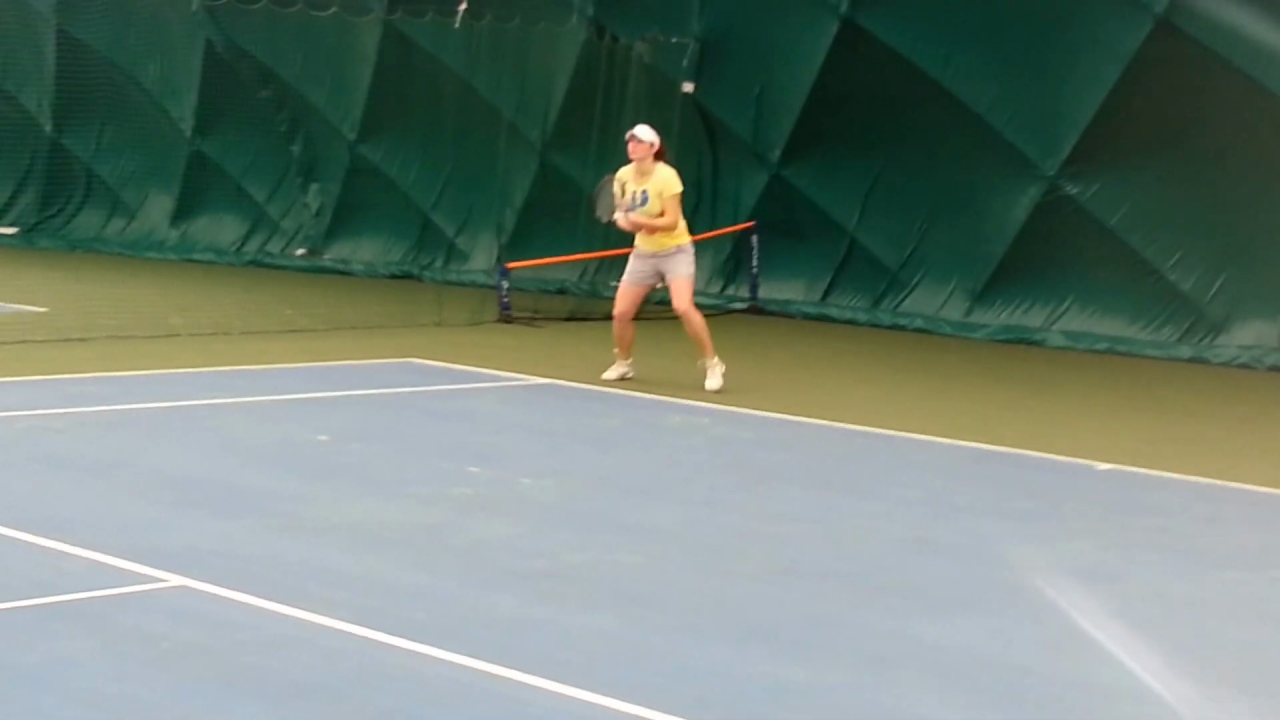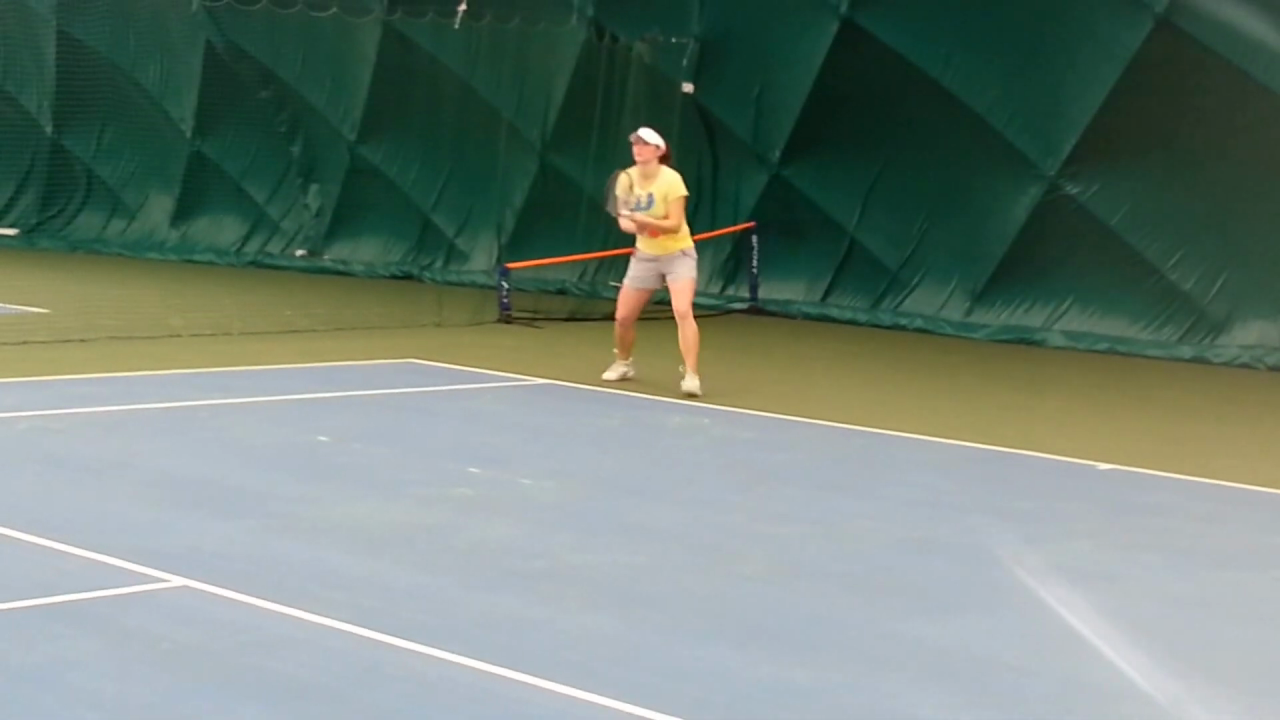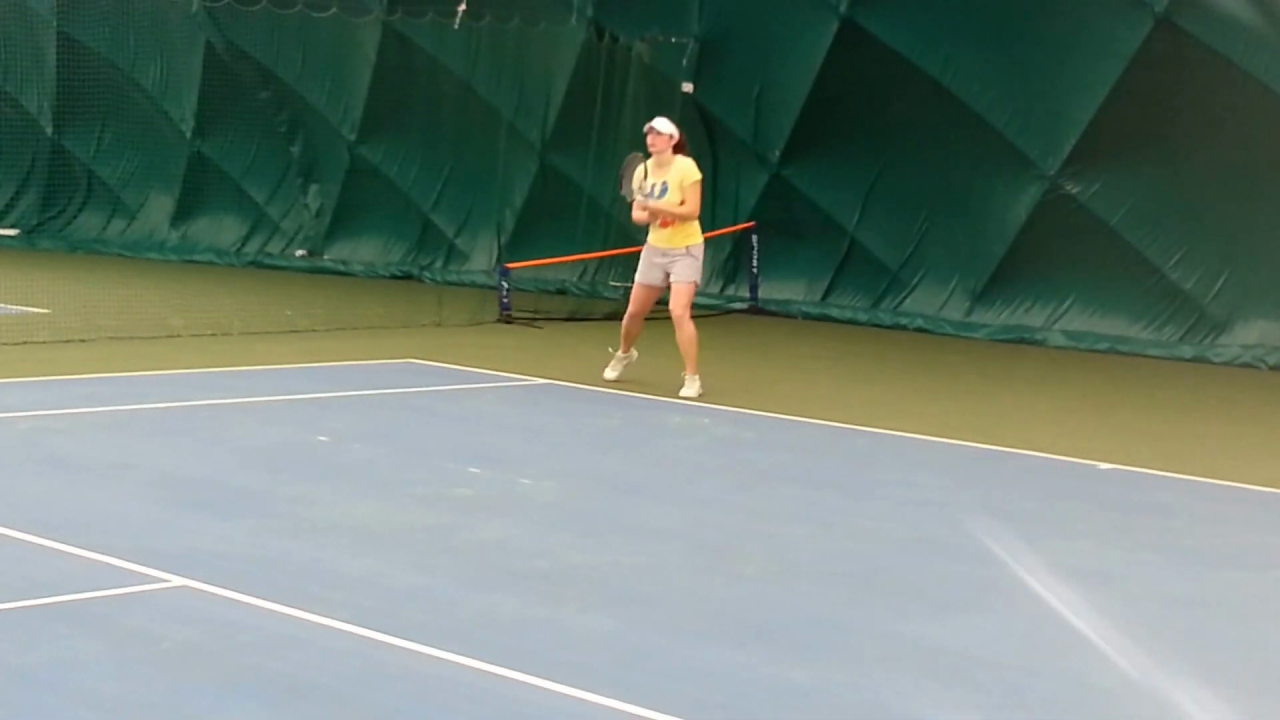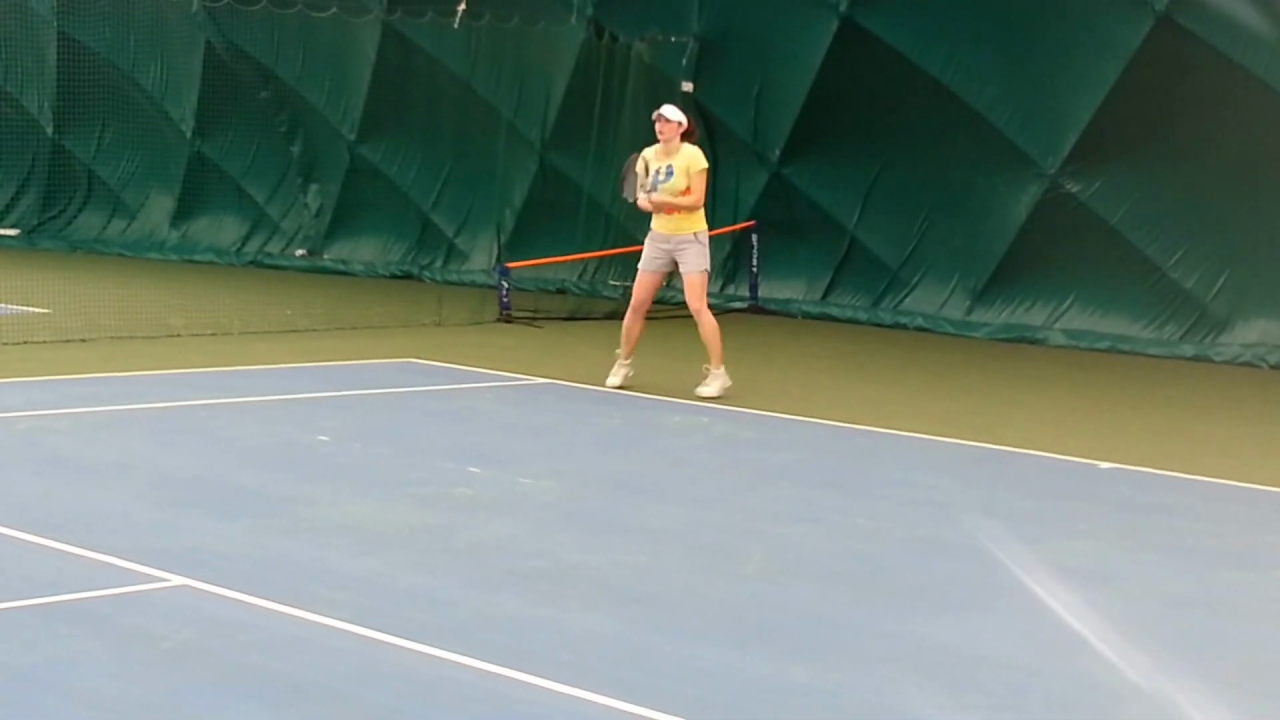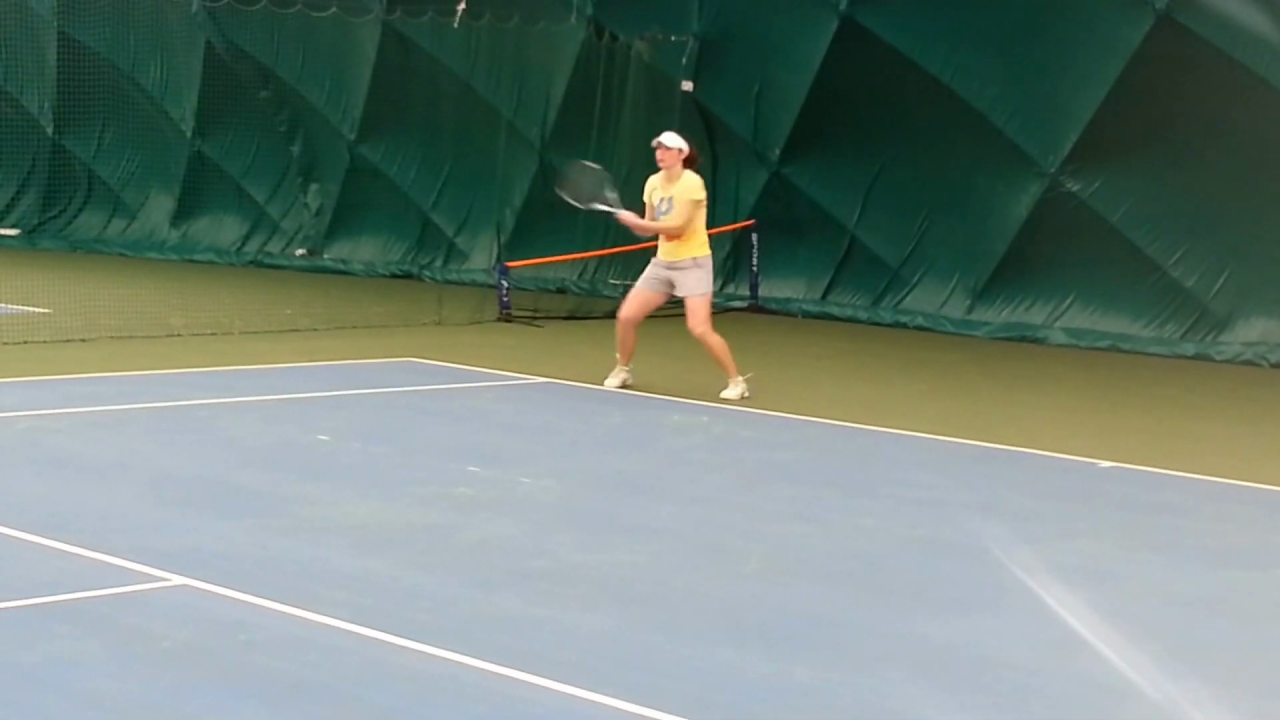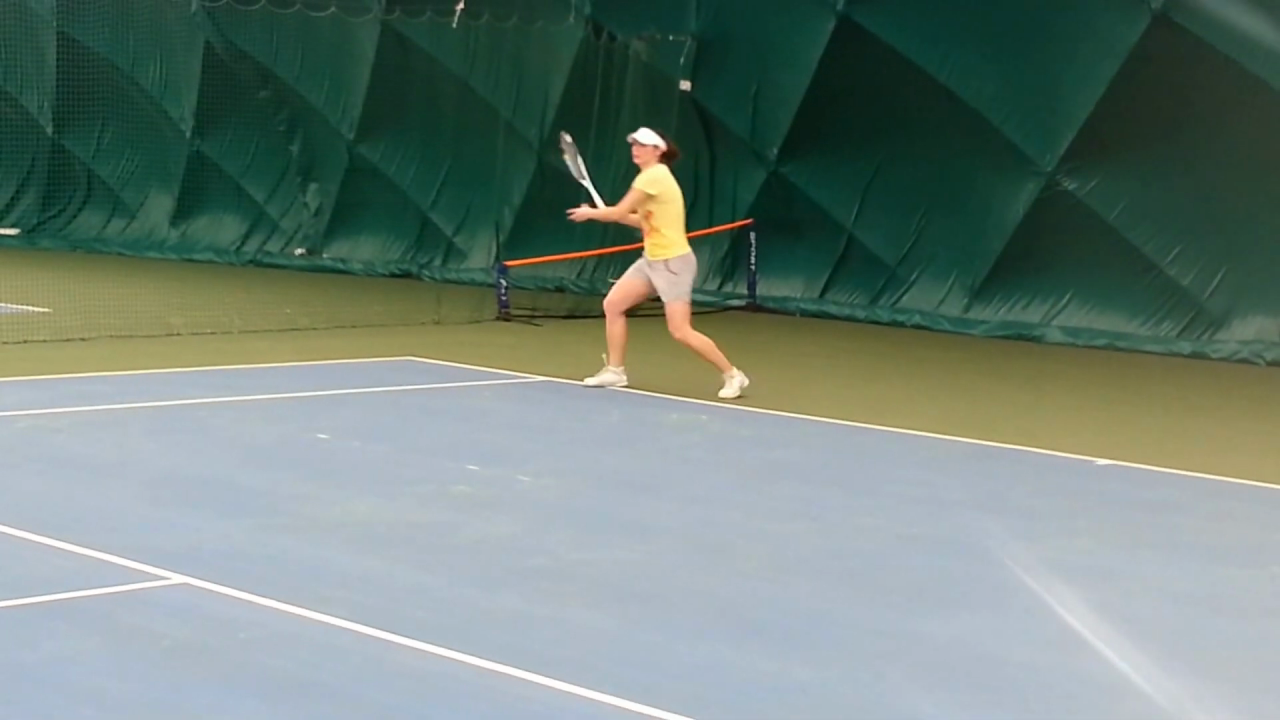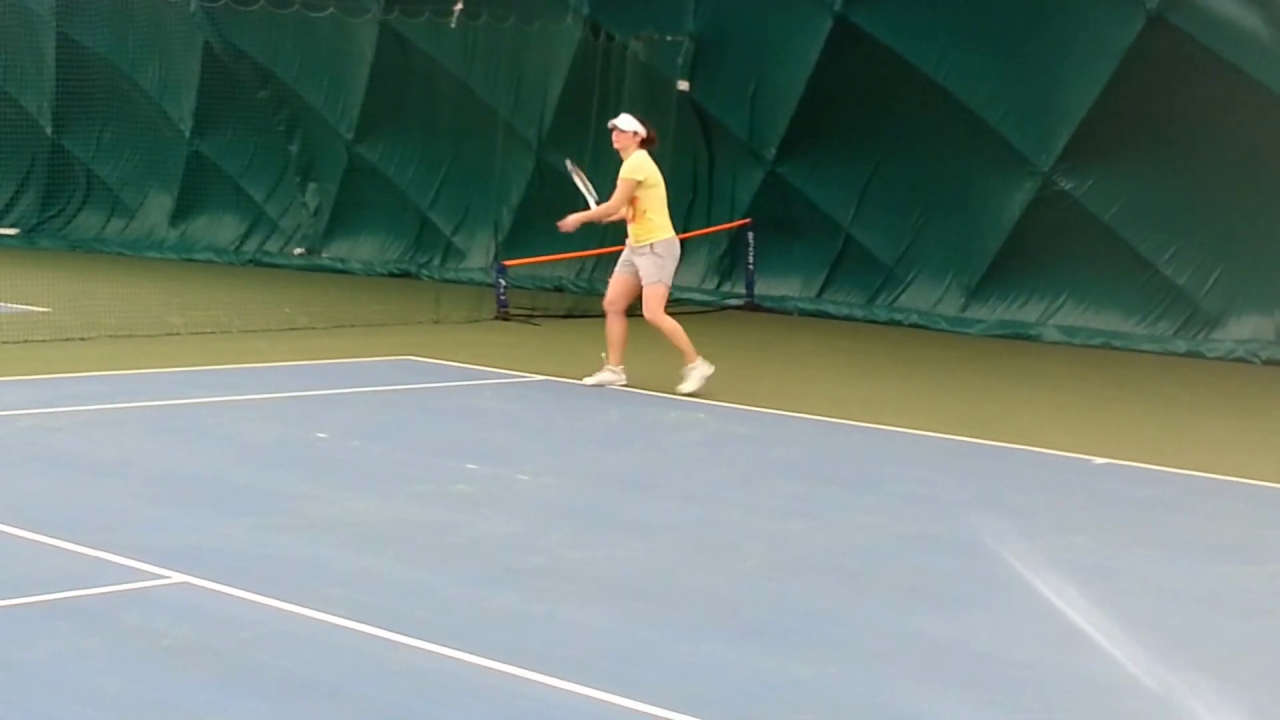
dt=0.2s
person 1, frame 1
left shoulder: (667, 176)
right shoulder: (623, 176)
left elbow: (672, 222)
right elbow: (621, 217)
left wrist: (639, 220)
right wrist: (627, 224)
left hip: (677, 251)
right hip: (644, 252)
left knee: (683, 307)
right knee: (621, 313)
left ankle: (713, 364)
right ankle: (623, 363)
person 1, frame 2
left shoulder: (671, 179)
right shoulder: (628, 179)
left elbow: (676, 224)
right elbow: (624, 220)
left wrist: (642, 219)
right wrist: (633, 226)
left hip: (679, 254)
right hip: (645, 255)
left knee: (682, 310)
right knee: (623, 316)
left ankle: (691, 375)
right ankle: (623, 363)
person 1, frame 3
left shoulder: (686, 167)
right shoulder: (642, 170)
left elbow: (692, 211)
right elbow: (636, 213)
left wrist: (658, 207)
right wrist: (648, 215)
left hip: (686, 250)
right hip: (654, 250)
left knee: (679, 313)
right knee: (634, 313)
left ankle: (692, 378)
right ankle: (624, 355)
person 1, frame 4
left shoulder: (693, 154)
right shoulder: (647, 156)
left elbow: (697, 199)
right elbow: (642, 198)
left wrist: (662, 199)
right wrist: (647, 200)
left hip: (691, 238)
right hip: (659, 238)
left knee: (697, 305)
right knee: (637, 305)
left ankle: (717, 372)
right ankle: (624, 364)
person 1, frame 5
left shoulder: (691, 184)
right shoulder: (653, 182)
left elbow: (678, 226)
right elbow: (650, 228)
left wrist: (636, 221)
right wrist: (637, 224)
left hip: (694, 263)
right hip: (663, 262)
left knee: (700, 329)
right knee: (626, 317)
left ankle: (736, 380)
right ankle: (623, 369)
person 1, frame 6
left shoulder: (653, 177)
right shoulder: (651, 175)
left elbow: (619, 212)
left wrist: (589, 213)
right wrist: (620, 218)
left hip: (673, 261)
right hip: (652, 260)
left knee: (681, 332)
right knee: (612, 305)
left ankle: (733, 374)
right ankle: (615, 370)
person 1, frame 7
left shoulder: (636, 164)
right shoulder: (629, 162)
left elbow: (614, 205)
left wrist: (579, 218)
right wrist: (619, 217)
left hip: (659, 246)
right hip: (637, 246)
left knee: (654, 313)
right knee: (612, 305)
left ankle: (697, 364)
right ankle: (614, 369)
